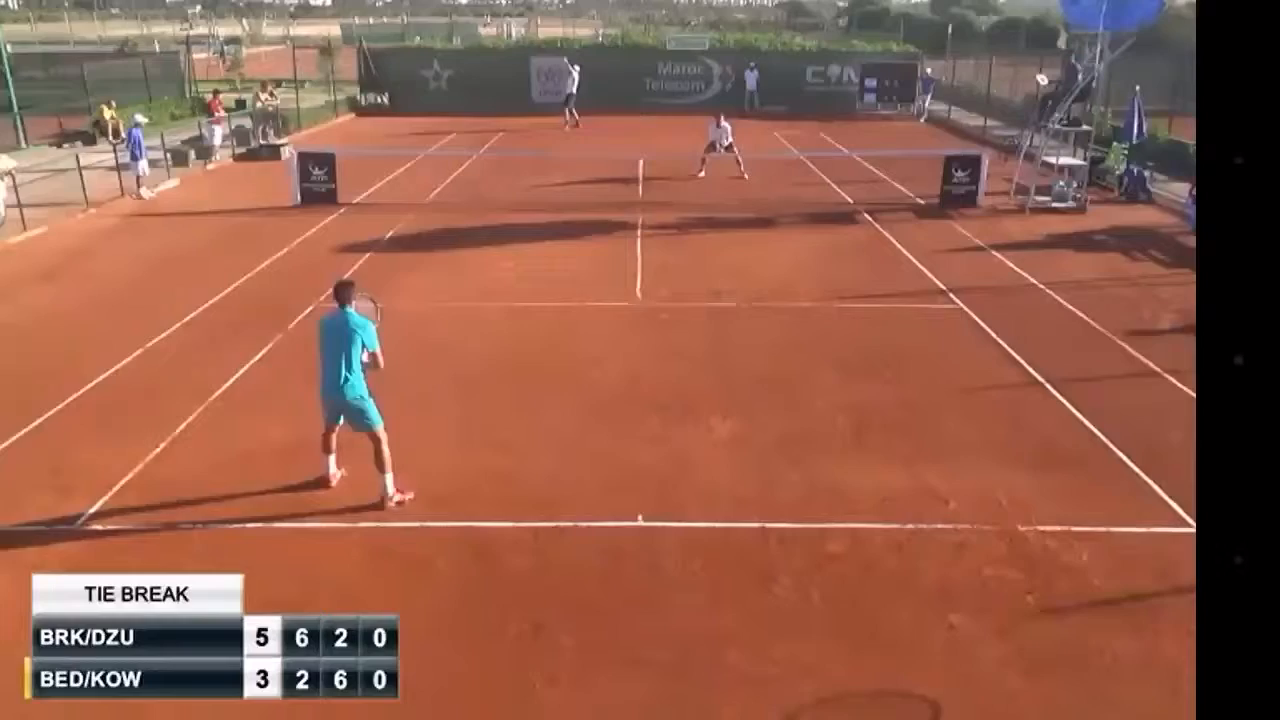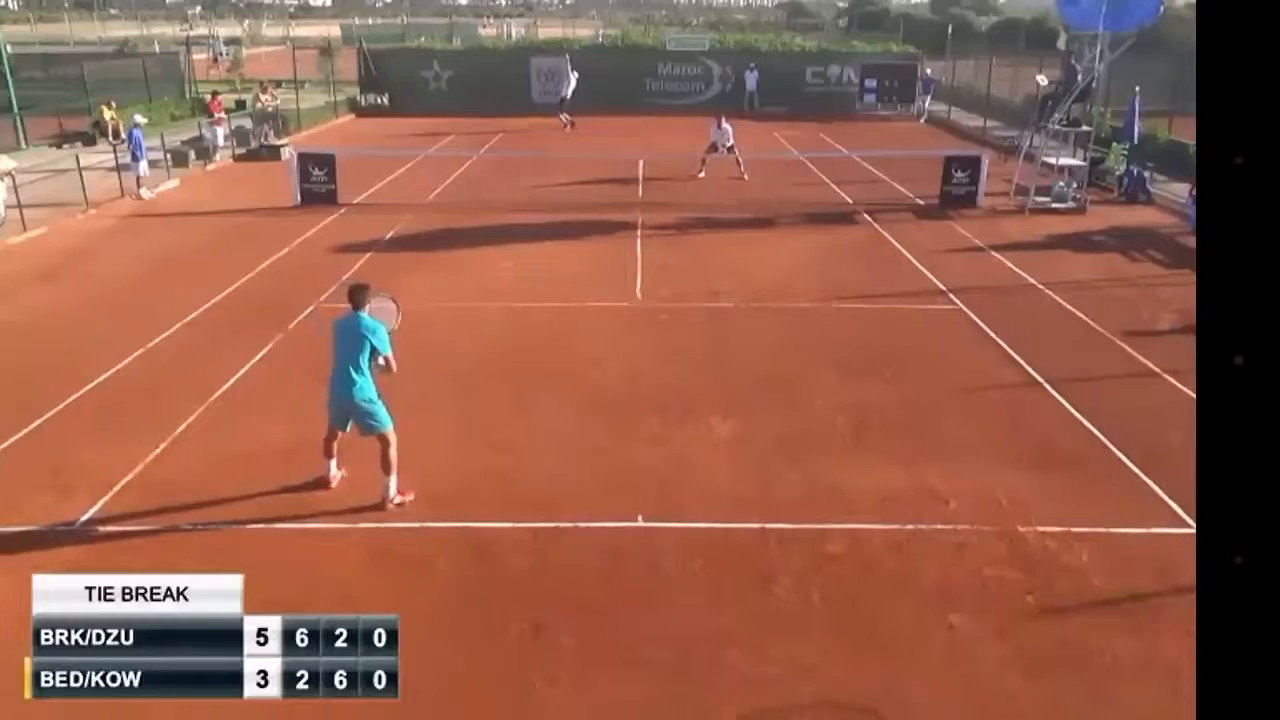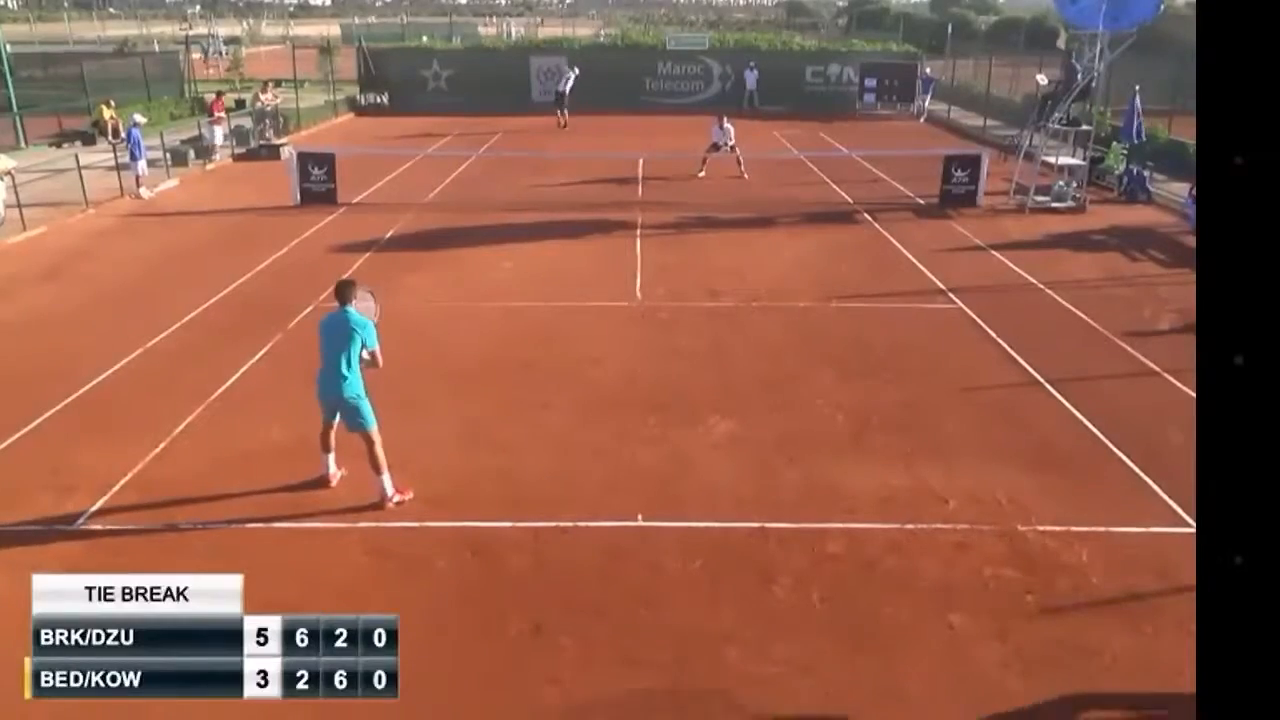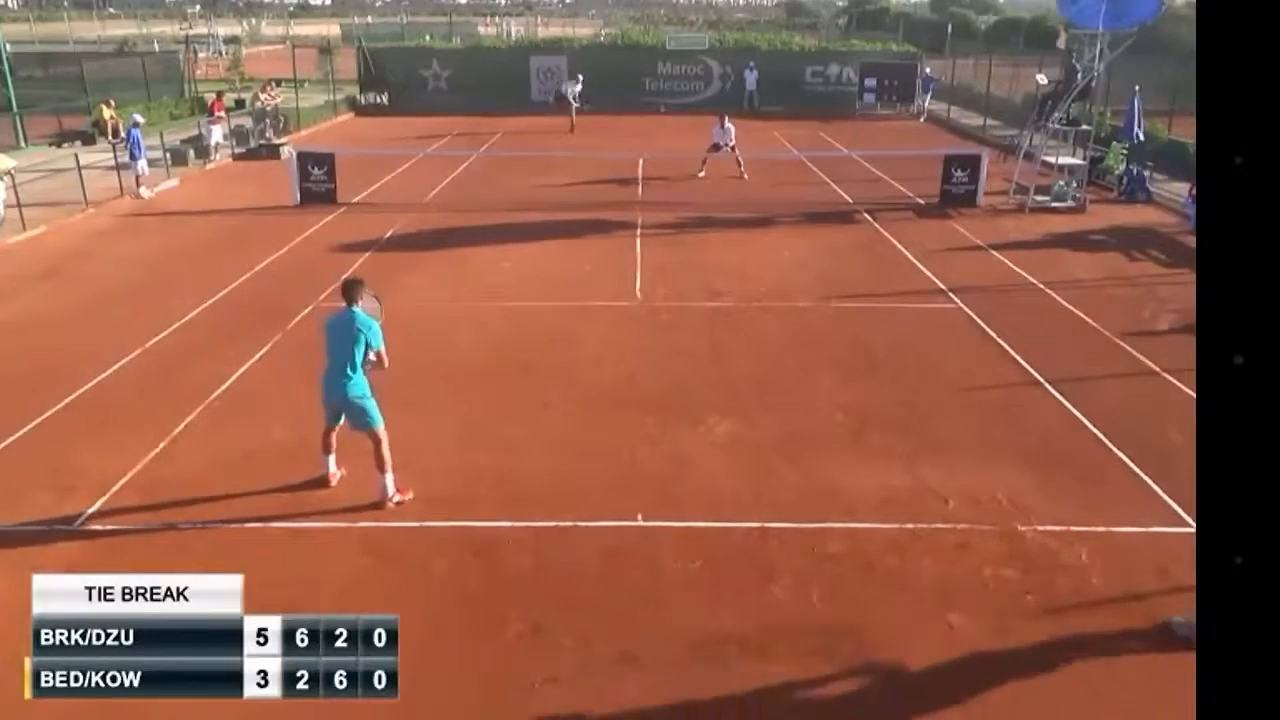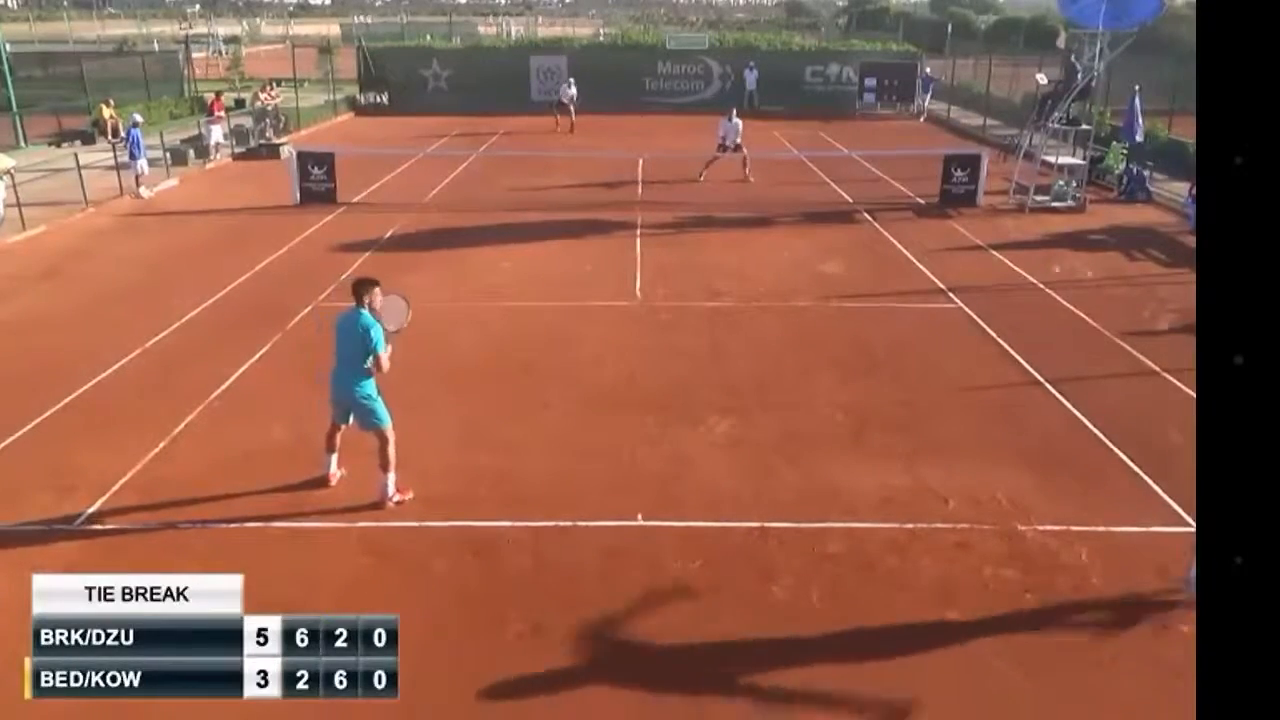
dt=0.4s
person 1, frame 1
left shoulder: (324, 323)
right shoulder: (364, 325)
right elbow: (379, 364)
left hip: (328, 389)
right hip: (353, 392)
left knee: (330, 429)
right knee: (380, 439)
left ankle: (332, 473)
right ankle: (389, 493)
person 1, frame 2
left shoulder: (338, 324)
right shoulder: (375, 329)
right elbow: (391, 368)
left hip: (336, 392)
right hip: (361, 395)
left knee: (333, 434)
right knee: (389, 441)
left ankle: (332, 474)
right ankle: (391, 495)
person 1, frame 3
left shoulder: (325, 322)
right shoulder: (364, 324)
right elbow: (378, 363)
left hip: (325, 387)
right hip: (349, 391)
left knee: (328, 426)
right knee: (373, 440)
left ankle: (331, 472)
right ankle: (389, 493)
person 1, frame 4
left shoulder: (331, 321)
right shoulder: (369, 325)
right elbow: (383, 364)
left hip: (330, 387)
right hip: (355, 391)
left knee: (330, 428)
right knee: (380, 439)
left ankle: (331, 473)
right ankle: (390, 493)
person 1, frame 5
left shoulder: (342, 319)
right shoulder: (372, 327)
right elbow: (381, 368)
left wrist: (380, 352)
right wrist: (387, 356)
left hip: (338, 386)
right hip: (361, 390)
left knee: (336, 427)
right knee: (387, 438)
left ankle: (332, 472)
right ankle: (390, 492)
